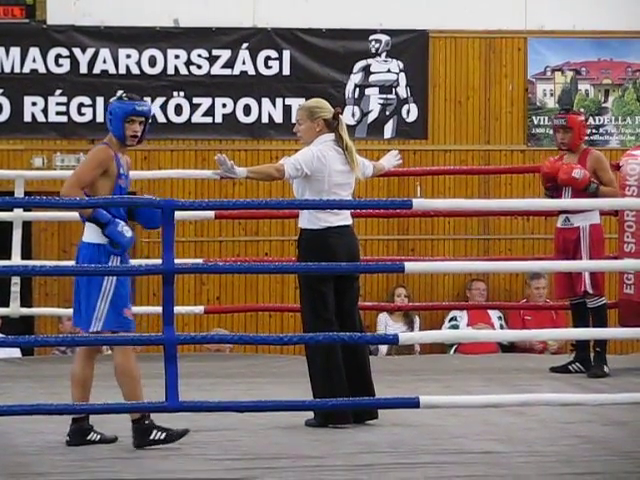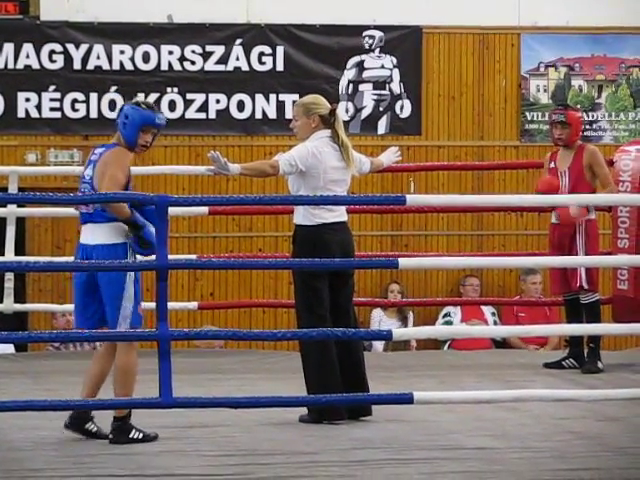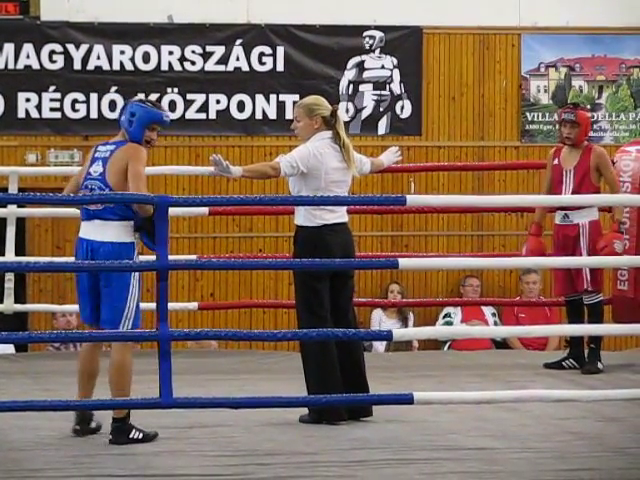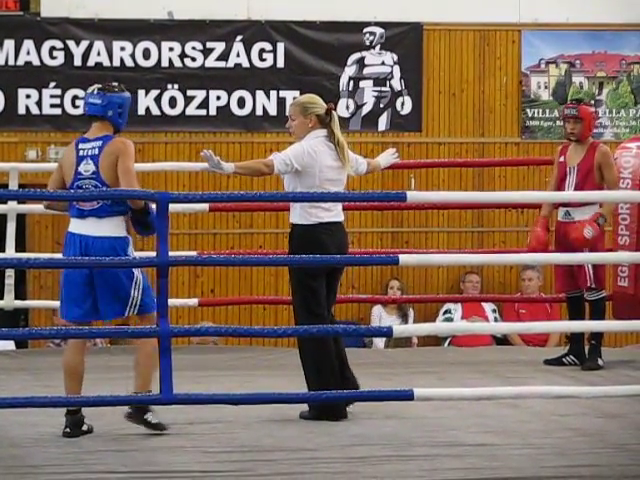
dt=0.5s
person 1, frame 1
left shoulder: (122, 160)
right shoulder: (103, 153)
right elbow: (68, 190)
left wrist: (134, 213)
right wrist: (104, 220)
left hip: (101, 250)
right hip: (103, 252)
left knee: (90, 341)
right knee: (122, 337)
left ankle: (79, 426)
right ankle: (142, 425)
person 1, frame 2
left shoulder: (98, 154)
right shoulder: (121, 155)
left elbow: (82, 201)
right elbow: (111, 197)
right wrist: (138, 224)
left hip: (87, 248)
right hip: (112, 250)
left knee: (110, 338)
right knee: (127, 337)
left ankle: (81, 413)
right ankle: (121, 424)
person 1, frame 3
left shoulder: (96, 152)
right shoulder: (133, 152)
left elbow: (68, 195)
right elbow: (138, 197)
right wrist: (152, 223)
left hip: (86, 243)
right hip: (118, 248)
left knee: (93, 332)
right knee: (123, 337)
left ankle: (83, 415)
right ankle: (121, 424)
person 1, frame 4
left shoulder: (70, 151)
right shoulder: (121, 146)
left elbow: (50, 201)
right elbow: (131, 192)
right wrist: (145, 213)
left hip: (76, 241)
right hip: (111, 243)
left knee: (76, 331)
right knee: (148, 319)
left ankle: (73, 417)
right ankle: (140, 403)
person 2, frame 1
left shoulder: (313, 155)
right shoulder: (347, 154)
left elbow: (278, 171)
right elbow: (372, 168)
left wrist: (240, 172)
right wrist: (387, 163)
left hip: (318, 243)
right hip: (346, 241)
left knee: (321, 324)
right knee: (349, 321)
left ankle: (333, 411)
right ankle: (361, 405)
person 2, frame 2
left shoulder: (308, 150)
right shoulder: (343, 150)
left elbow: (272, 167)
right elbow: (370, 164)
left wrist: (233, 169)
right wrist: (387, 160)
left hip: (313, 239)
right hip: (341, 237)
left knee: (315, 321)
right knee: (343, 317)
left ankle: (326, 407)
right ankle: (355, 401)
person 2, frame 3
left shoulder: (310, 151)
right shoulder: (343, 151)
left elbow: (273, 169)
right elbow: (370, 164)
left wrist: (235, 171)
right wrist: (388, 159)
left hip: (314, 239)
right hip: (342, 238)
left knee: (315, 322)
right knee: (343, 319)
left ankle: (327, 408)
right ankle: (355, 402)
person 2, frame 4
left shoulder: (304, 150)
right shoulder: (339, 150)
left elbow: (266, 166)
right elbow: (368, 165)
left wrist: (227, 167)
right wrist: (385, 160)
left hip: (309, 238)
right hip: (336, 236)
left knee: (311, 319)
right knee: (323, 314)
left ankle: (327, 404)
right ankle: (343, 386)
person 3, frame 1
left shoulder: (594, 157)
right shoulder: (558, 161)
left elbow: (615, 193)
left wrist: (588, 185)
right wrist: (549, 187)
left hip: (587, 228)
right hip: (563, 228)
left knee: (592, 290)
right knee: (573, 294)
left ankle: (600, 357)
right ankle: (581, 357)
person 3, frame 2
left shoulder: (589, 153)
right shoulder: (551, 157)
left elbow: (611, 189)
left wrist: (584, 206)
right wrist: (544, 191)
left hip: (582, 226)
right hip: (558, 225)
left knee: (586, 287)
right knee: (567, 290)
left ankle: (594, 353)
right ankle: (575, 352)
person 3, frame 3
left shoulder: (596, 154)
right shoulder: (554, 154)
left elbow: (616, 191)
right elbow: (547, 193)
left wrist: (617, 227)
right wrist: (534, 230)
left hip: (586, 224)
right hip: (561, 225)
left knee: (590, 289)
right knee: (568, 290)
left ankle: (594, 354)
right ankle: (574, 352)
person 3, frame 4
left shoulder: (601, 152)
right shoulder: (561, 152)
left elbow: (614, 192)
left wrist: (598, 221)
right wrist: (541, 222)
left hip: (587, 223)
right hip: (564, 223)
left knee: (593, 286)
right knee: (570, 288)
left ankle: (595, 350)
right ankle: (575, 349)
